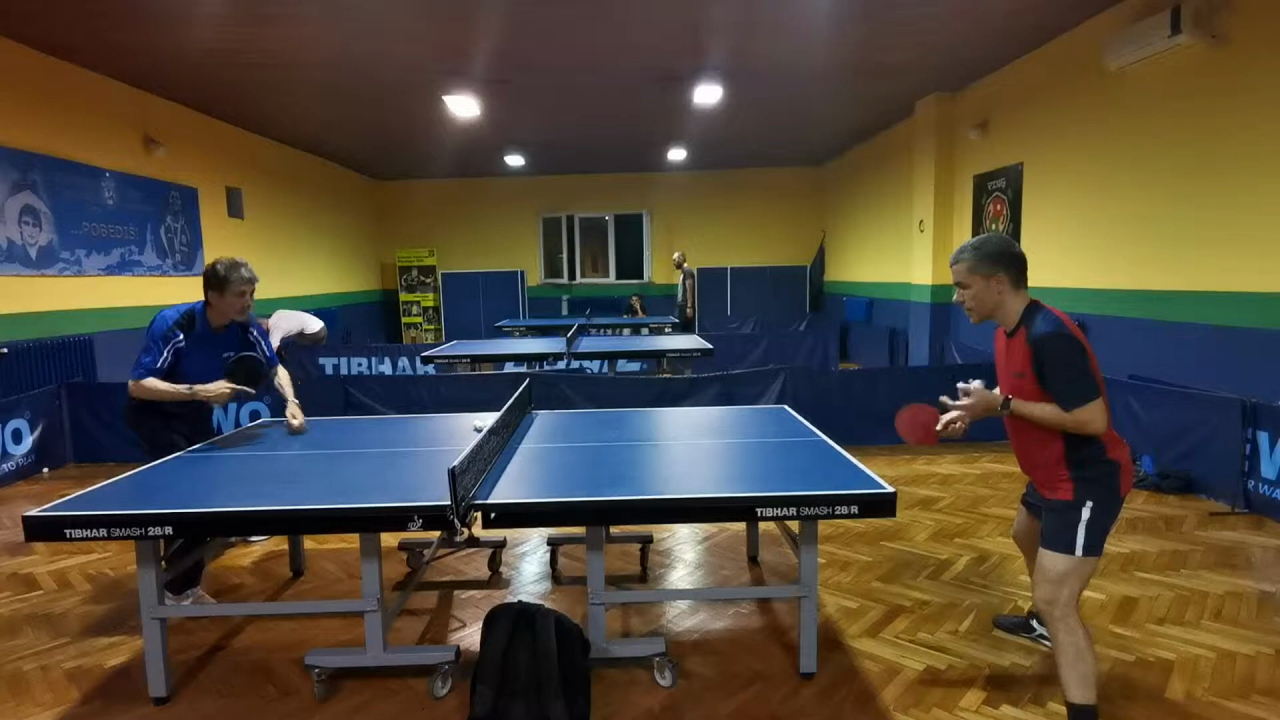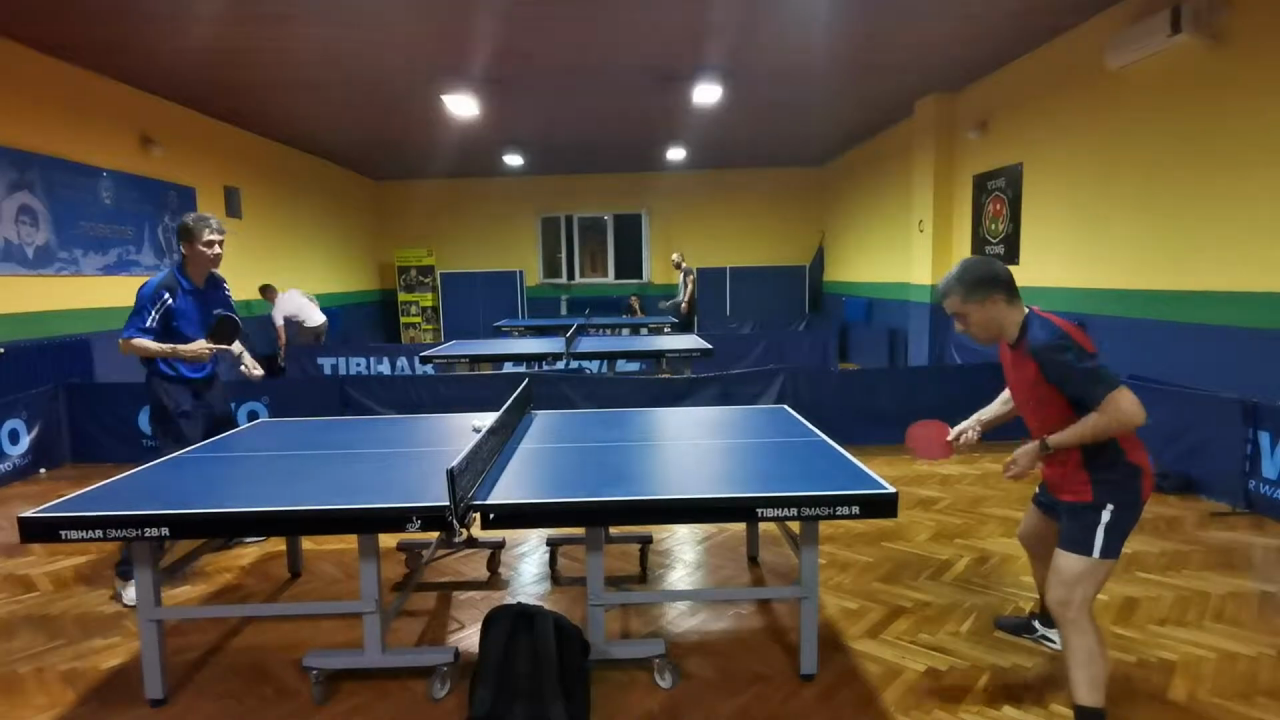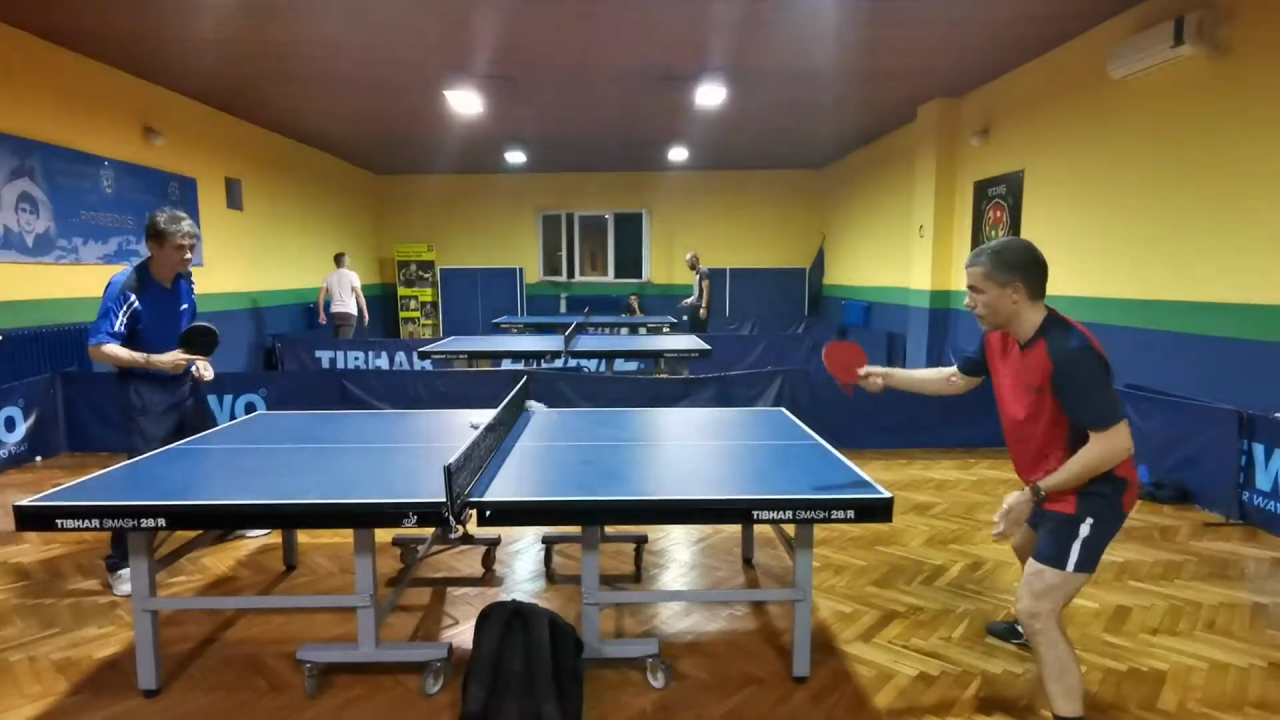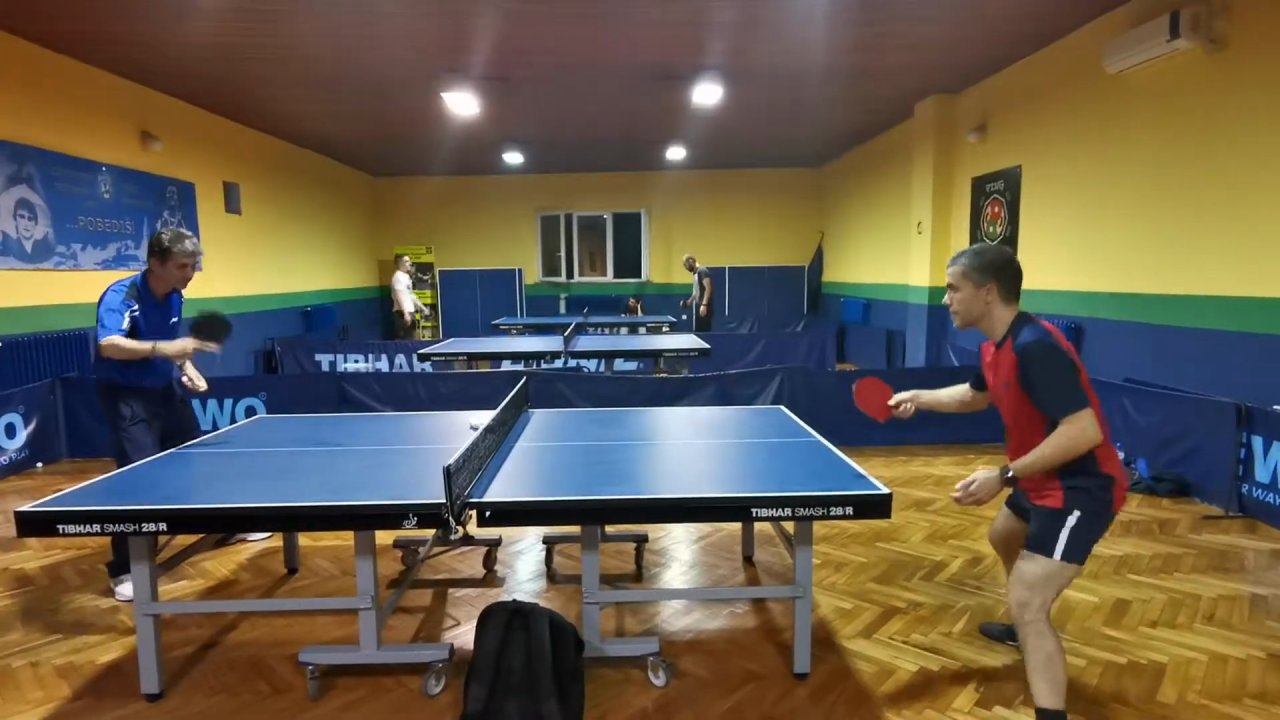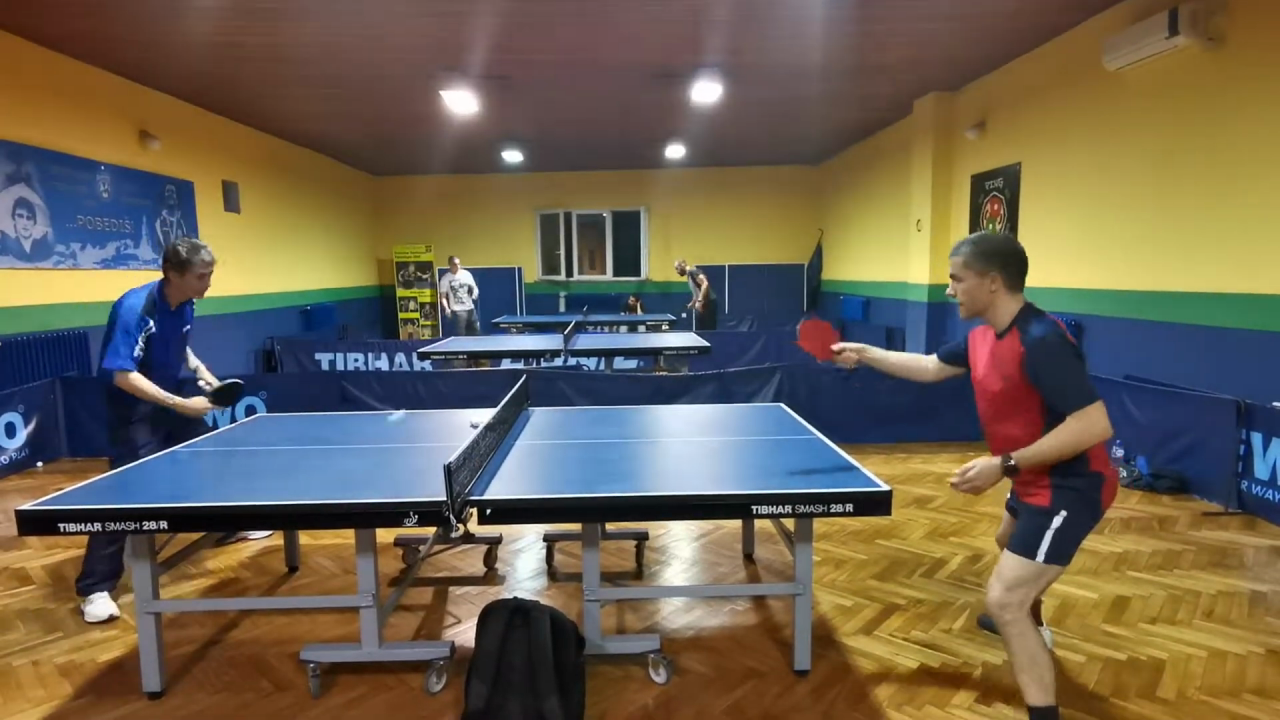
dt=0.7s
person 1, frame 1
left shoulder: (1049, 336)
right shoulder: (1007, 329)
left elbow: (1092, 420)
left wrist: (1000, 404)
right wrist: (972, 409)
left hip: (1086, 481)
right hip: (1052, 473)
left knee: (1055, 600)
right knee: (1027, 538)
right ankle: (1041, 622)
person 1, frame 2
left shoulder: (1049, 344)
right shoulder: (1012, 340)
left elbow: (1129, 412)
left wrist: (1044, 447)
right wrist: (978, 420)
left hip: (1107, 482)
right hip: (1068, 473)
left knee: (1068, 601)
right knee: (1034, 538)
right ankle: (1046, 623)
person 1, frame 3
left shoulder: (1071, 353)
right shoulder: (999, 340)
left elbow: (1116, 444)
right elbow: (955, 379)
left wrist: (1033, 494)
right wrist: (887, 376)
left hip: (1091, 496)
right hip: (1050, 485)
left knee: (1036, 608)
right knee: (1027, 550)
right ankle: (1032, 628)
person 1, frame 4
left shoulder: (1033, 347)
right shoulder: (995, 344)
left elbow: (1084, 432)
right elbow: (974, 393)
left wrist: (1005, 476)
right wrist: (918, 398)
left hip: (1082, 489)
right hip: (1045, 480)
left knee: (1024, 601)
right knee: (1003, 538)
right ankle: (1026, 630)
person 1, frame 5
left shoulder: (1042, 341)
right shoulder: (981, 335)
left elbow: (1095, 426)
right elbow: (932, 368)
left wrist: (1004, 465)
right wrist: (863, 354)
left hip: (1069, 488)
right hip: (1037, 480)
left knee: (1003, 600)
right knee: (1008, 542)
right ankle: (1029, 628)
person 2, frame 1
left shoulder: (246, 326)
right shoulder: (172, 324)
left elbow: (274, 368)
right elbow: (137, 386)
left wrist: (291, 401)
right wrist: (199, 391)
left hip: (196, 414)
right hip: (155, 415)
right ankle: (181, 588)
person 2, frame 2
left shoulder: (219, 285)
right shoulder: (160, 289)
right elbow: (129, 342)
left wrist: (244, 357)
right wrist: (180, 350)
left hip: (209, 386)
right hip: (173, 392)
right ankle: (130, 571)
person 2, frame 3
left shoulder: (185, 282)
right shoulder: (124, 288)
right elbow: (98, 348)
left wrist: (198, 359)
right wrist: (154, 361)
left hip: (184, 384)
right hip: (147, 391)
right ankle: (121, 564)
person 2, frame 4
left shoulder: (174, 296)
right shoulder: (120, 296)
right elbow: (109, 345)
left wrist: (186, 365)
right wrist: (163, 348)
left hip: (167, 392)
right hip: (127, 398)
right ankle: (124, 570)
person 2, frame 5
left shoulder: (186, 304)
right shoulder: (135, 308)
right elbow: (123, 375)
left wrist: (201, 372)
right wrist: (180, 404)
left hip: (177, 400)
right hip: (134, 404)
right ankle: (95, 588)
